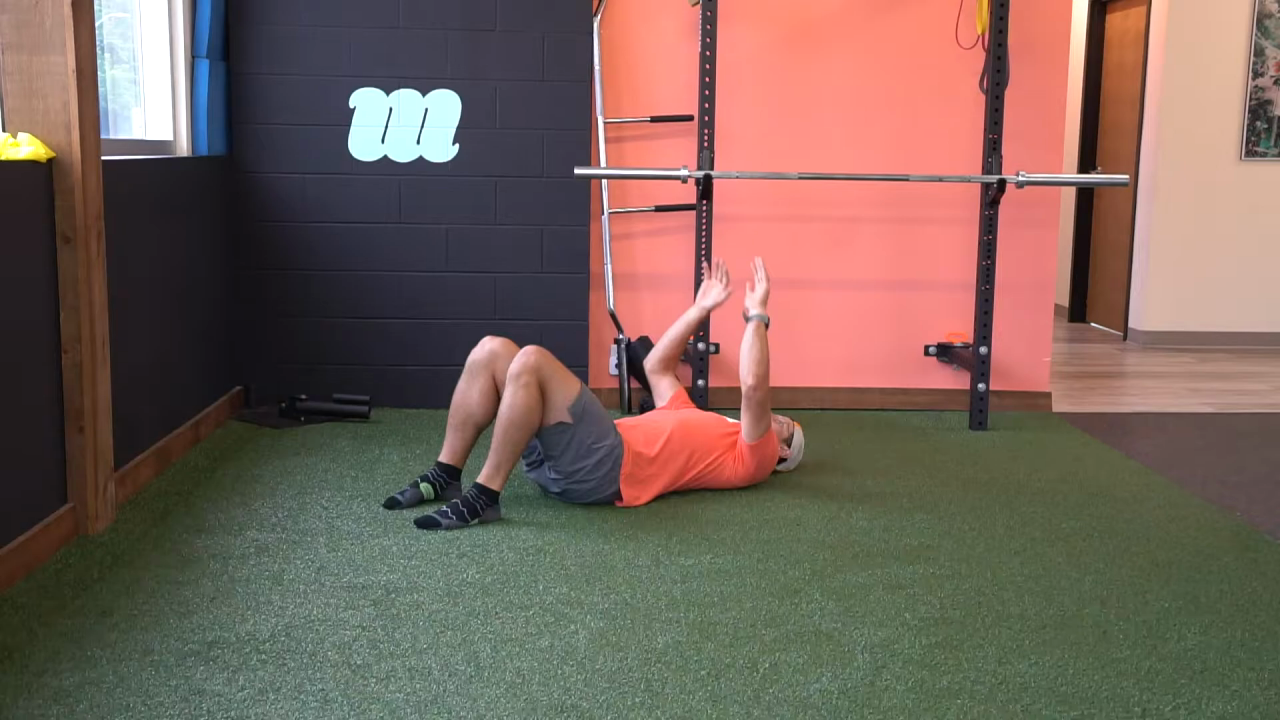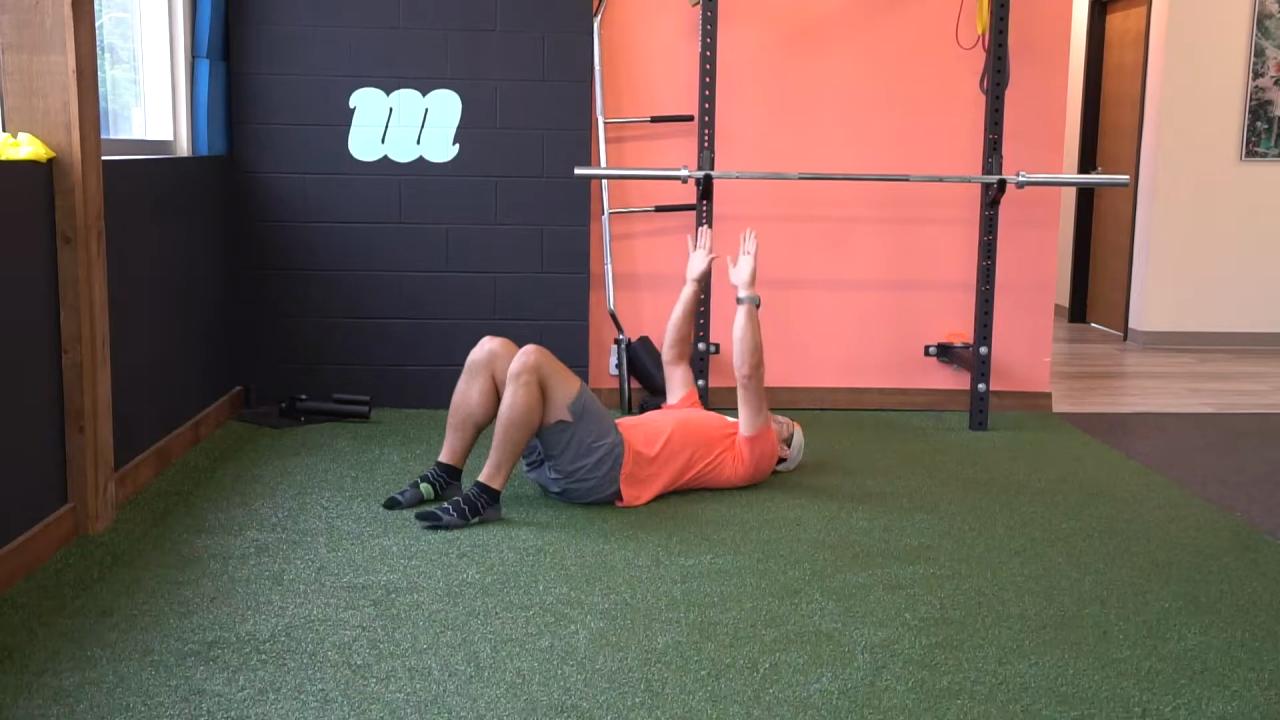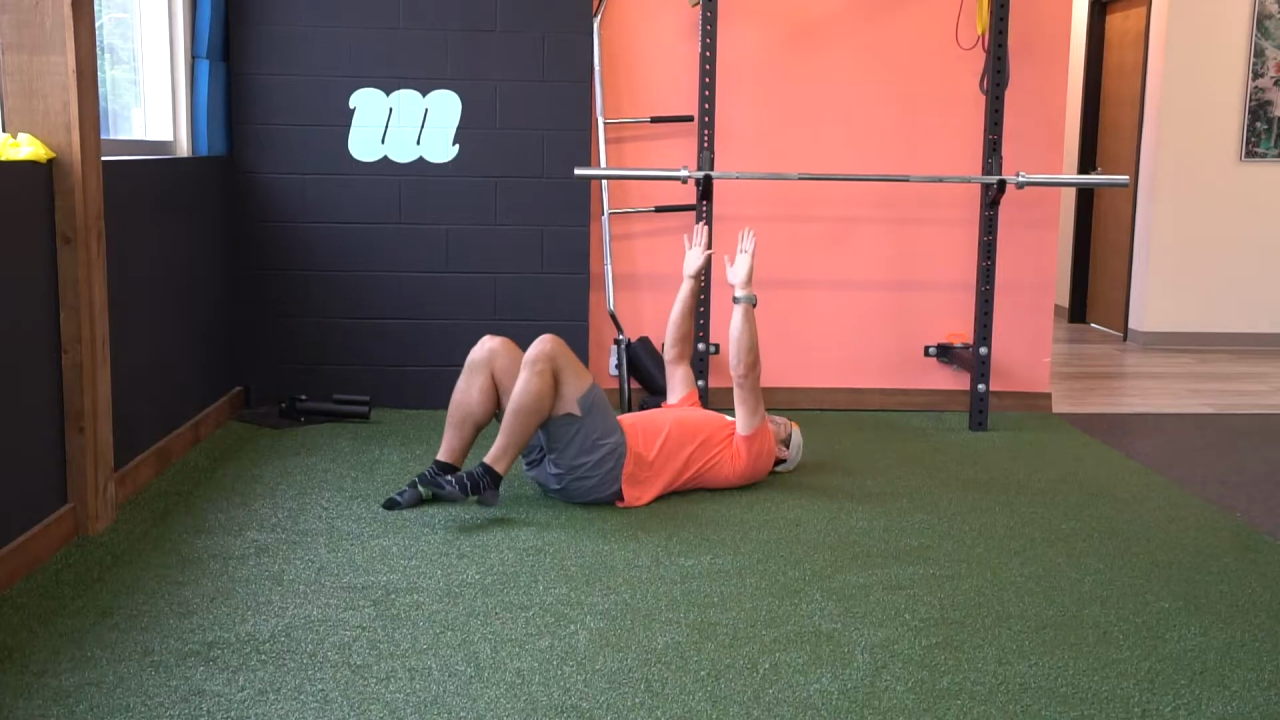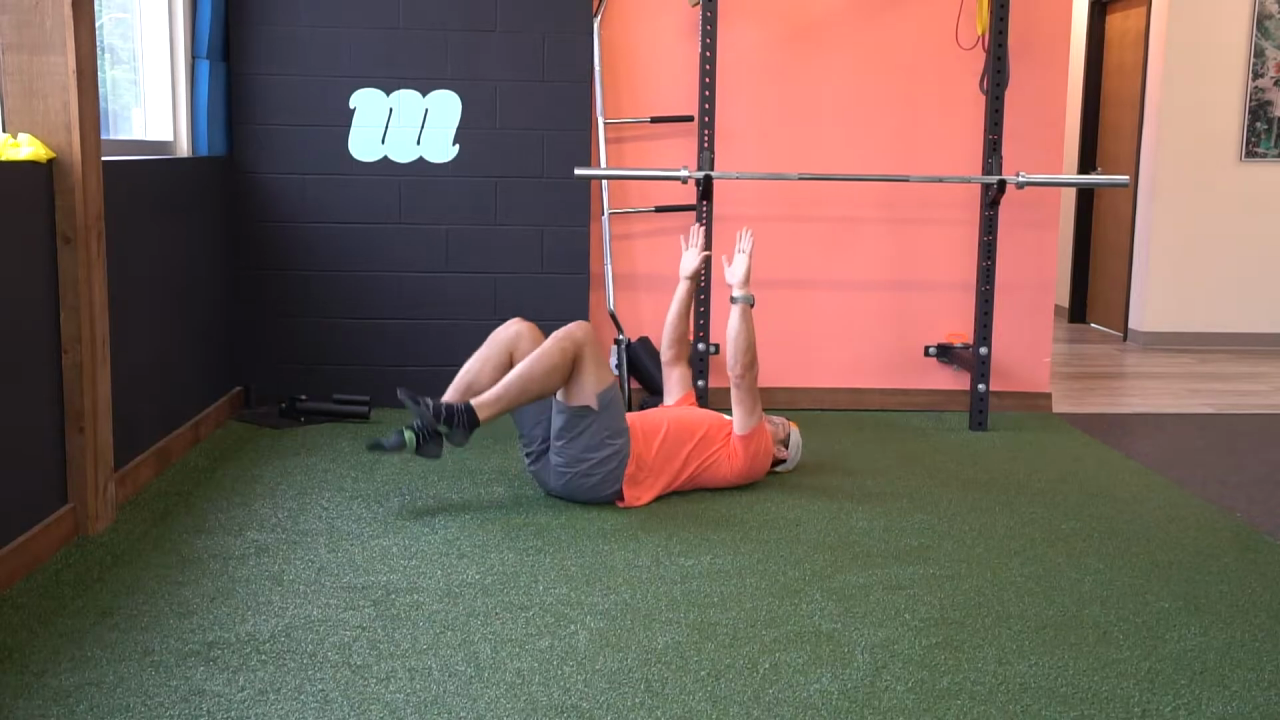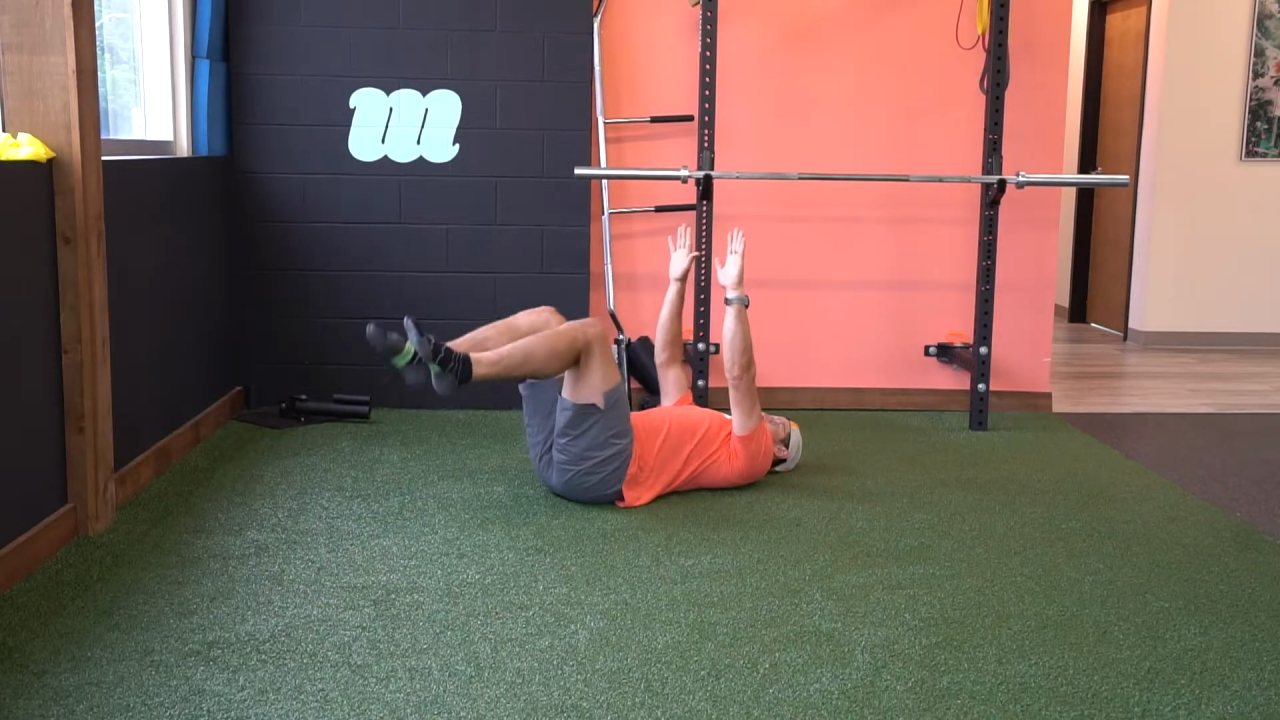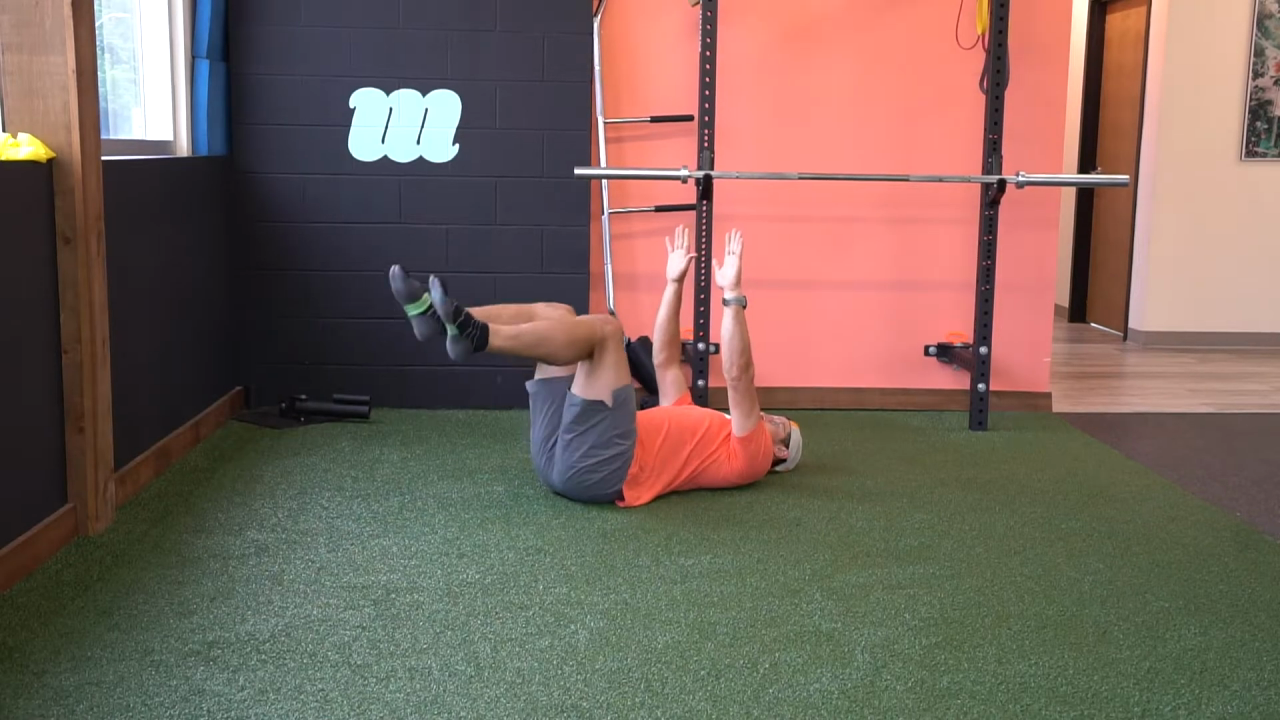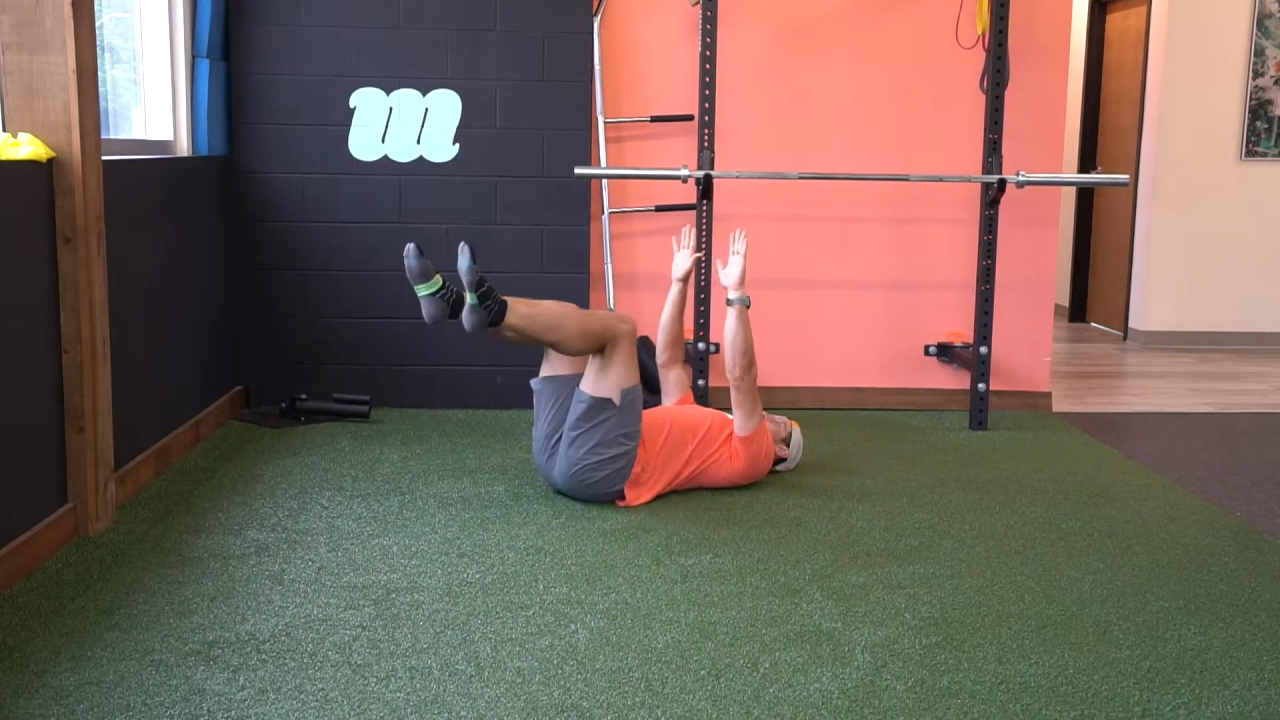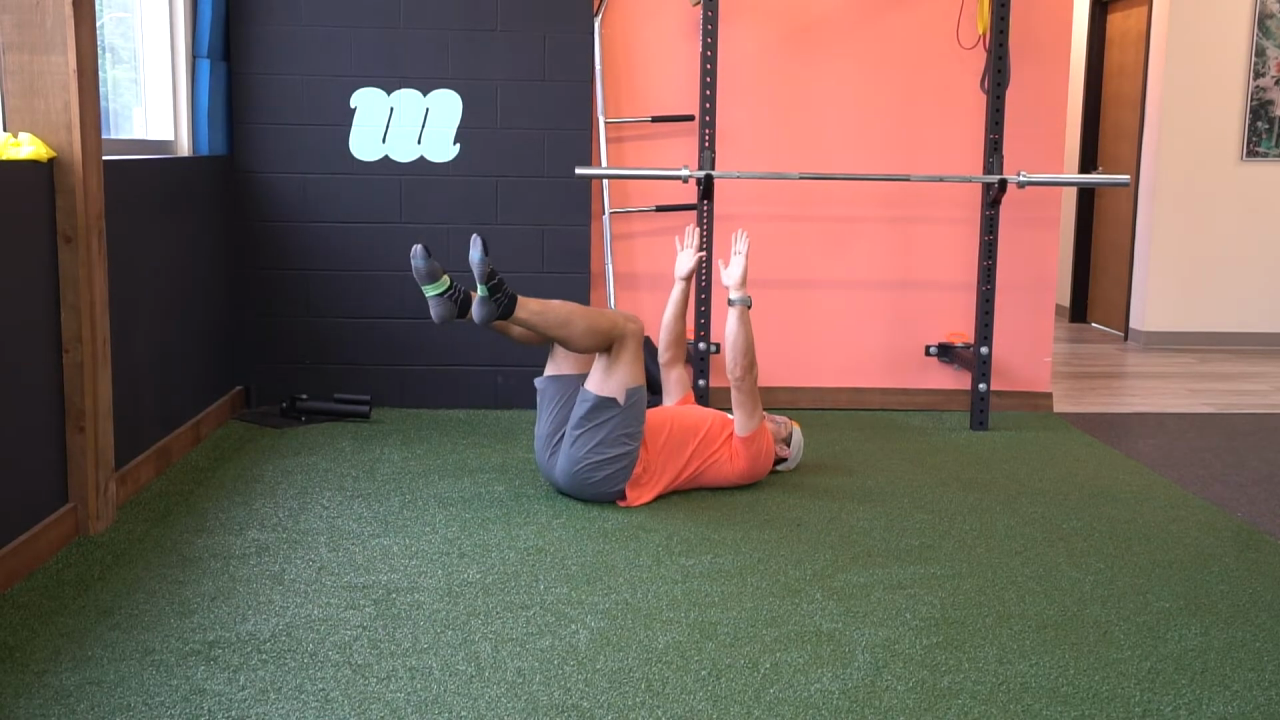
dt=0.2s
person 1, frame 1
left shoulder: (750, 458)
right shoulder: (704, 427)
left elbow: (754, 391)
right elbow: (656, 366)
left wrist: (756, 315)
right wrist: (701, 309)
left hip: (603, 468)
right hip: (563, 458)
left knee: (531, 360)
right knee: (492, 350)
left ankle: (483, 494)
right ankle: (444, 475)
person 1, frame 2
left shoulder: (750, 456)
right shoulder: (703, 426)
left elbow: (748, 377)
right elbow: (673, 357)
left wrist: (746, 295)
right wrist: (693, 283)
left hip: (603, 468)
right hip: (561, 459)
left knee: (531, 360)
right knee: (491, 352)
left ankle: (486, 492)
right ankle: (444, 476)
person 1, frame 3
left shoulder: (749, 456)
right shoulder: (701, 426)
left elbow: (745, 375)
right elbow: (675, 355)
left wrist: (742, 292)
right wrist: (690, 281)
left hip: (602, 468)
right hip: (561, 459)
left knee: (546, 349)
right knee: (492, 351)
left ankle: (487, 475)
right ankle: (443, 471)
person 1, frame 4
left shoulder: (748, 454)
right shoulder: (699, 426)
left elbow: (743, 375)
right elbow: (673, 355)
left wrist: (740, 292)
right wrist: (688, 280)
left hip: (601, 468)
right hip: (559, 456)
left knee: (578, 335)
right knee: (519, 332)
left ankle: (465, 416)
right ankle: (427, 430)
person 1, frame 5
left shoulder: (749, 456)
right shoulder: (699, 425)
left elbow: (740, 376)
right elbow: (667, 358)
left wrist: (735, 294)
right wrist: (678, 281)
left hip: (602, 468)
right hip: (559, 454)
left knee: (590, 331)
right knee: (544, 318)
left ankle: (459, 368)
right ankle: (426, 359)
person 1, frame 6
left shoulder: (748, 455)
right shoulder: (698, 424)
left elbow: (739, 377)
right elbow: (665, 358)
left wrist: (732, 294)
right wrist: (675, 283)
left hip: (601, 468)
right hip: (561, 452)
left knee: (604, 328)
right knee: (557, 315)
left ankle: (476, 335)
right ankle: (440, 317)
person 1, frame 7
left shoulder: (750, 455)
right shoulder: (699, 424)
left elbow: (741, 377)
right elbow: (668, 358)
left wrist: (737, 294)
right wrist: (680, 283)
left hip: (601, 466)
right hip: (561, 450)
left knee: (617, 327)
right knee: (563, 315)
left ankle: (491, 310)
right ankle: (451, 302)
person 1, frame 8
left shoulder: (752, 456)
right shoulder: (700, 424)
left elbow: (741, 378)
right elbow: (670, 358)
left wrist: (737, 294)
right wrist: (683, 281)
left hip: (601, 466)
right hip: (563, 448)
left knee: (626, 327)
right knee: (568, 318)
left ankle: (502, 304)
right ankle: (460, 302)
